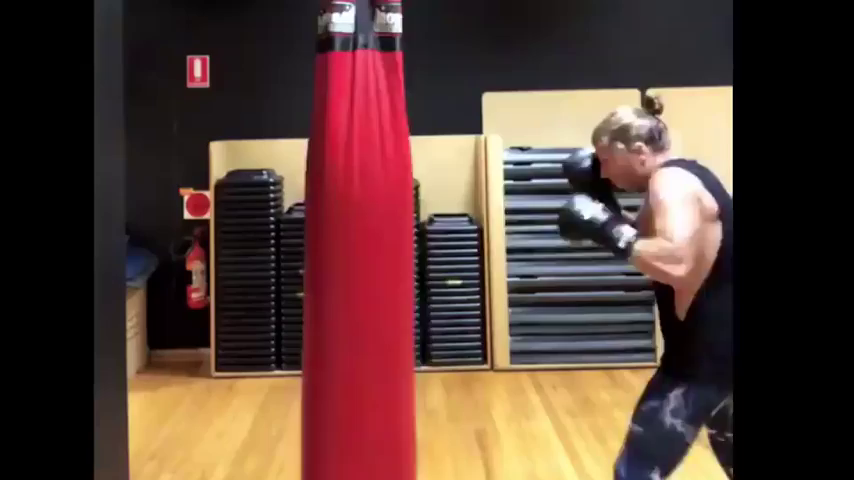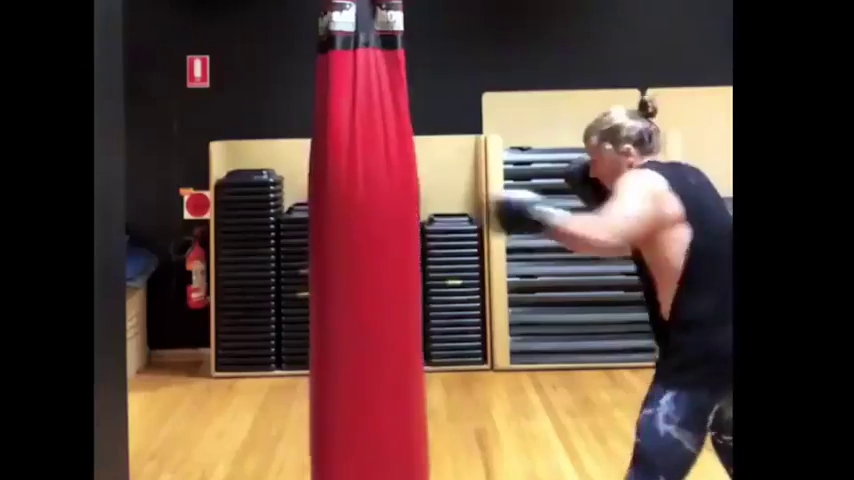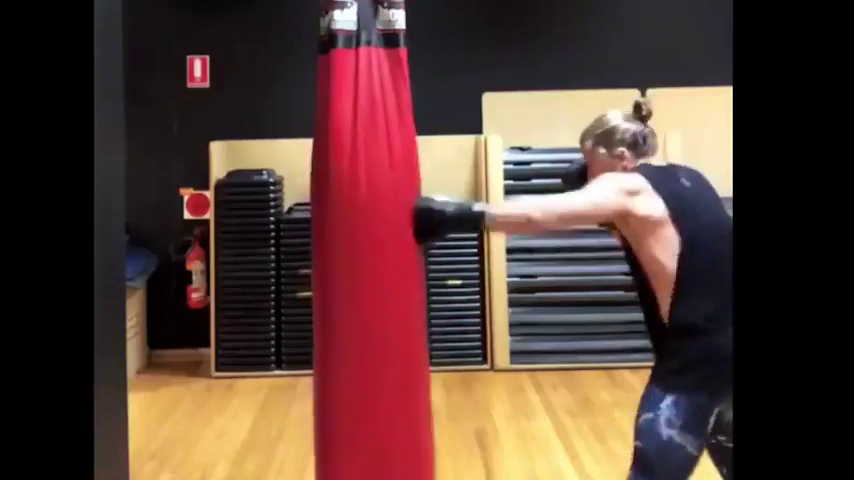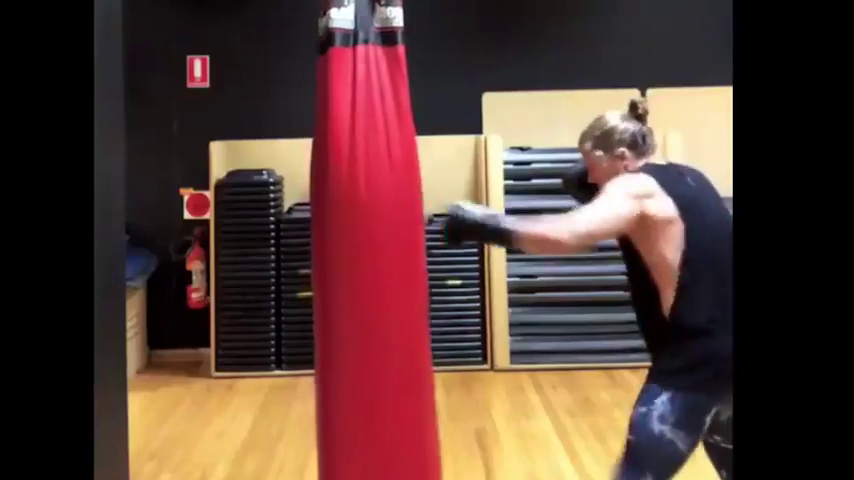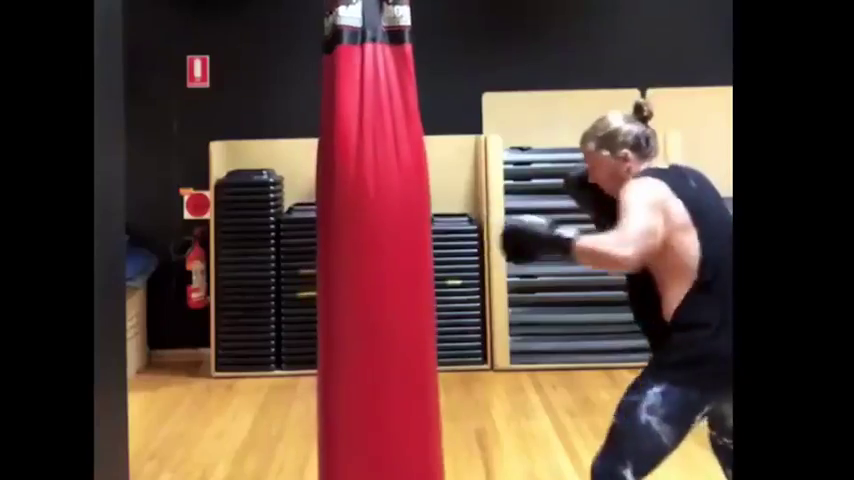
dt=0.1s
person 1, frame 1
left shoulder: (673, 182)
right shoulder: (695, 178)
left elbow: (674, 263)
right elbow: (660, 244)
left wrist: (611, 230)
right wrist: (600, 195)
left hip: (706, 354)
right hip: (730, 347)
person 1, frame 2
left shoulder: (642, 182)
right shoulder: (684, 178)
left elbow: (600, 238)
left wrist: (535, 213)
right wrist: (601, 196)
left hip: (698, 356)
right hip: (721, 348)
person 1, frame 3
left shoulder: (627, 186)
right shoulder: (687, 180)
left elbow: (541, 214)
left wrist: (461, 213)
left hip: (694, 360)
right hip: (721, 351)
person 1, frame 4
left shoulder: (637, 189)
right shoulder: (688, 180)
left elbow: (569, 235)
left wrist: (490, 228)
right wrist: (592, 192)
left hip: (693, 361)
right hip: (721, 351)
person 1, frame 5
left shoulder: (646, 190)
right shoulder: (690, 183)
left elbow: (624, 253)
left wrist: (551, 238)
right wrist: (601, 204)
left hip: (693, 361)
right hip: (726, 354)
